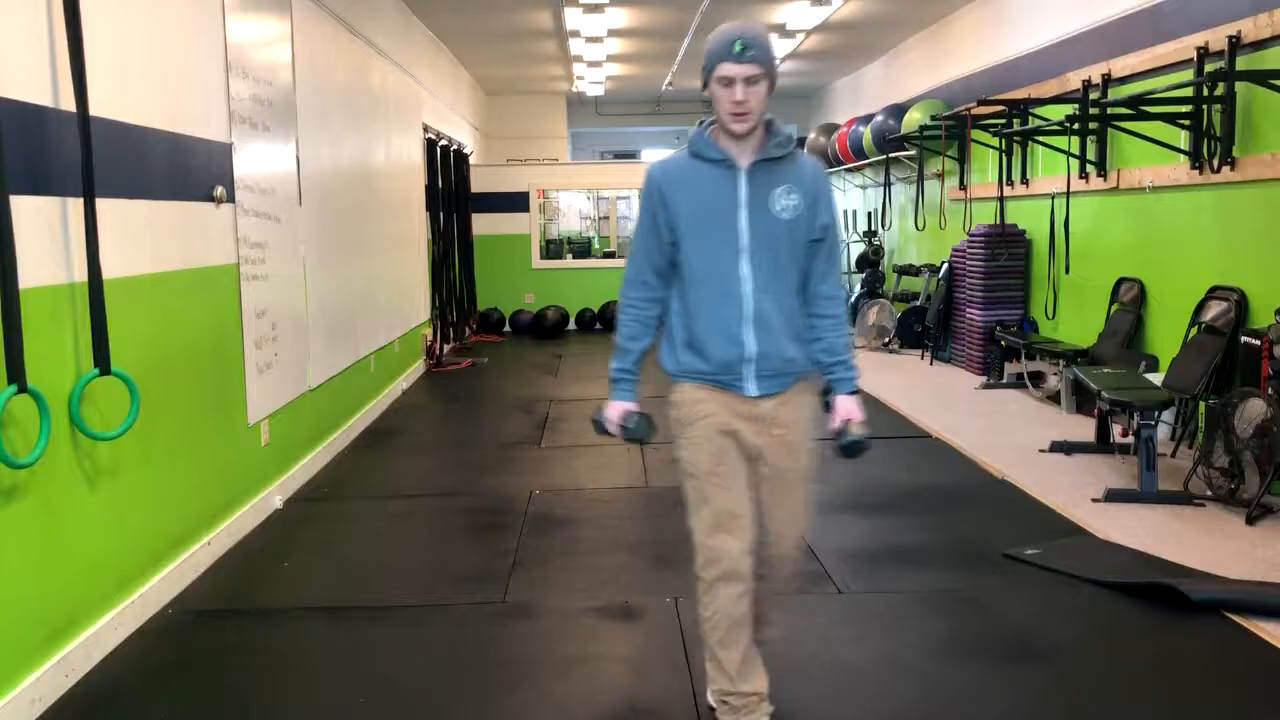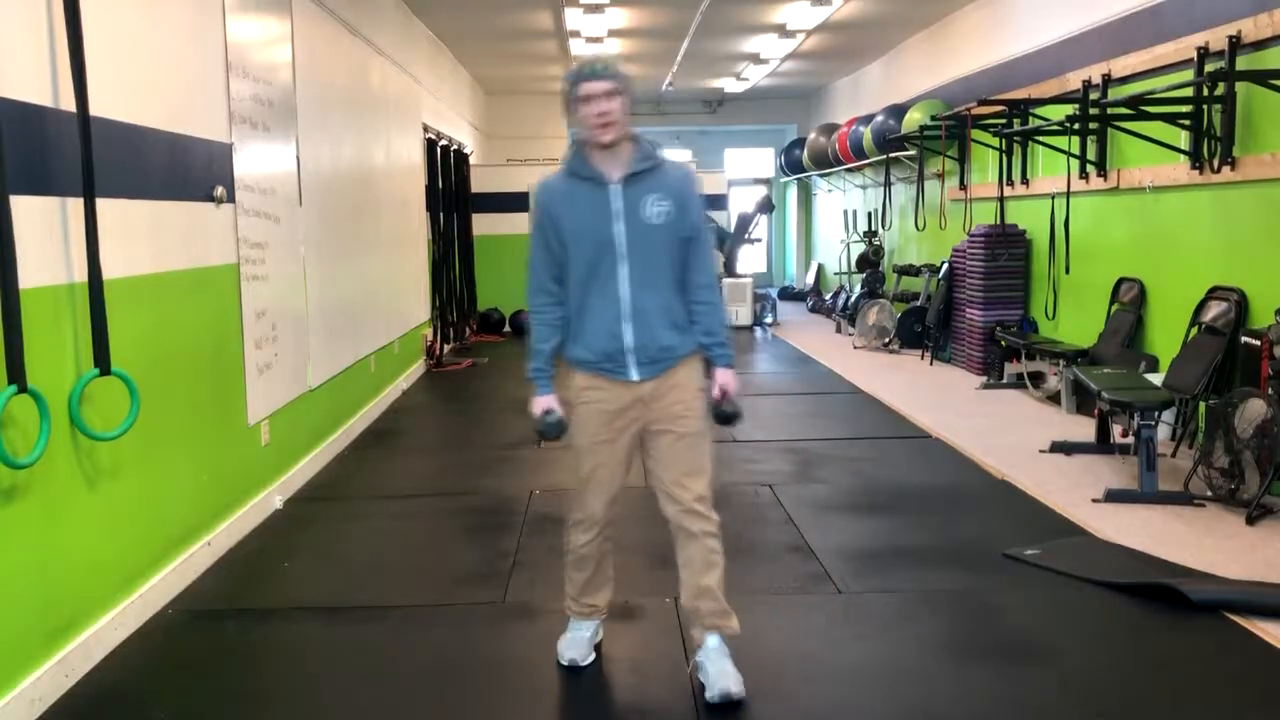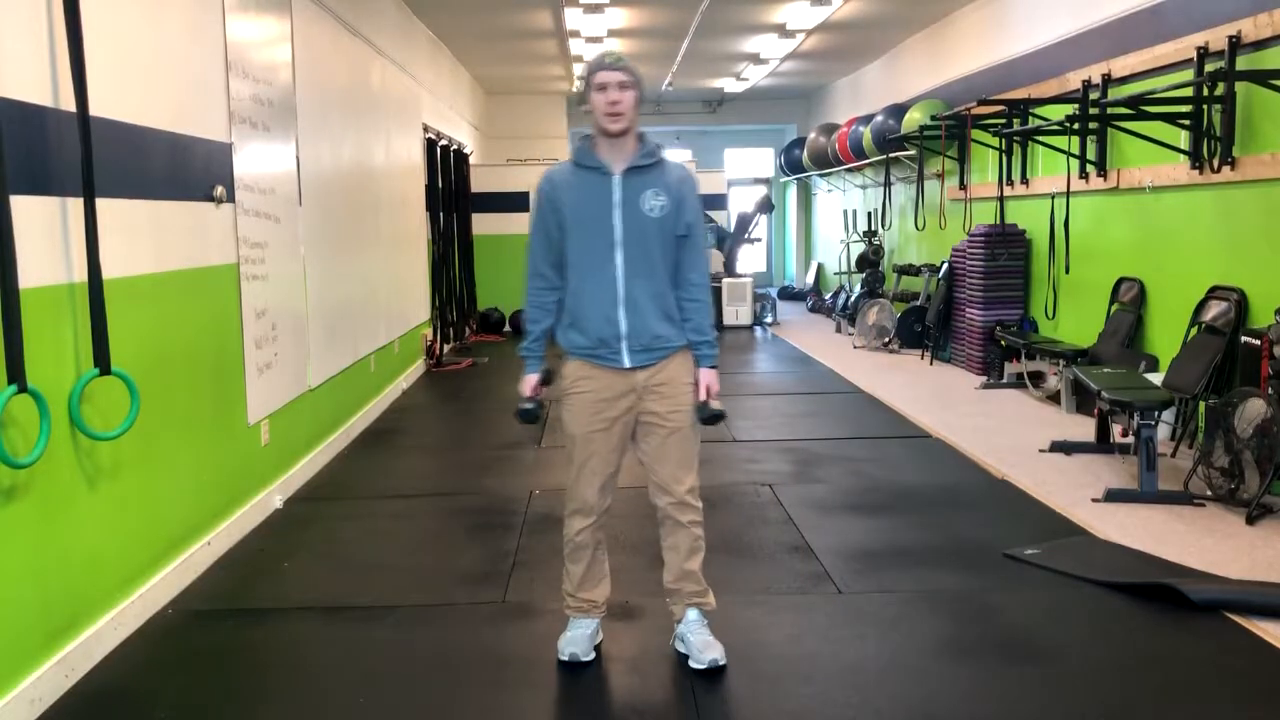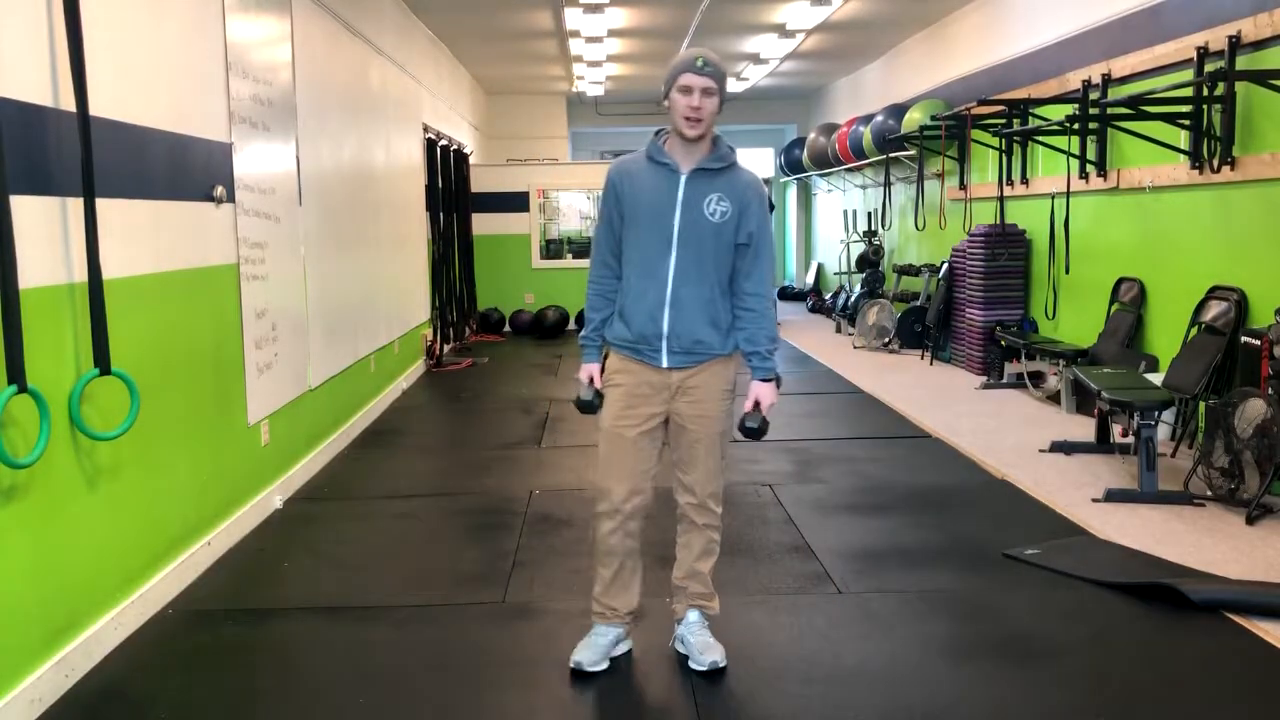
dt=0.7s
person 1, frame 1
left shoulder: (806, 177)
right shoulder: (669, 179)
left elbow: (825, 289)
right elbow: (643, 290)
left wrist: (843, 381)
right wrist: (622, 386)
left hip: (789, 394)
right hip: (704, 396)
left knee: (782, 542)
right knee: (725, 556)
left ankle: (740, 643)
person 1, frame 2
left shoulder: (676, 182)
right shoulder: (554, 196)
left elbow: (701, 279)
right elbow: (545, 295)
left wrist: (720, 358)
right wrist: (540, 380)
left hip: (675, 374)
right hip: (596, 381)
left knee: (693, 510)
right knee: (590, 513)
left ankle: (712, 640)
right ankle: (584, 617)
person 1, frame 3
left shoulder: (676, 182)
right shoulder: (558, 185)
left elbow: (694, 278)
right elbow: (544, 280)
left wrist: (707, 358)
right wrist: (532, 361)
left hip: (669, 365)
right hip: (590, 370)
left knee: (679, 499)
right knee: (585, 502)
left ankle: (691, 616)
right ankle: (584, 615)
person 1, frame 4
left shoulder: (743, 188)
right shoulder: (625, 177)
left elbow: (755, 287)
right elbow: (604, 271)
left wrist: (763, 370)
right wrist: (590, 350)
left hip: (707, 369)
right hip: (630, 365)
left knee: (701, 503)
right knee: (618, 503)
left ankle: (693, 618)
right ankle: (611, 623)
